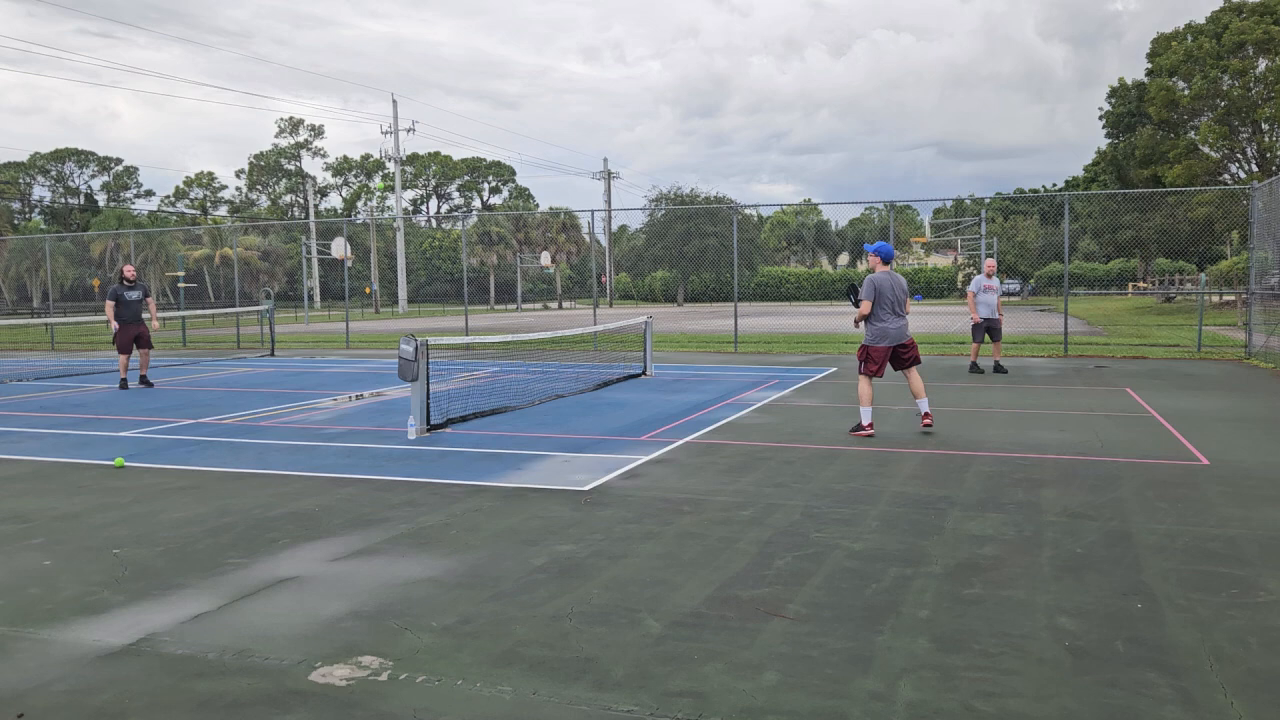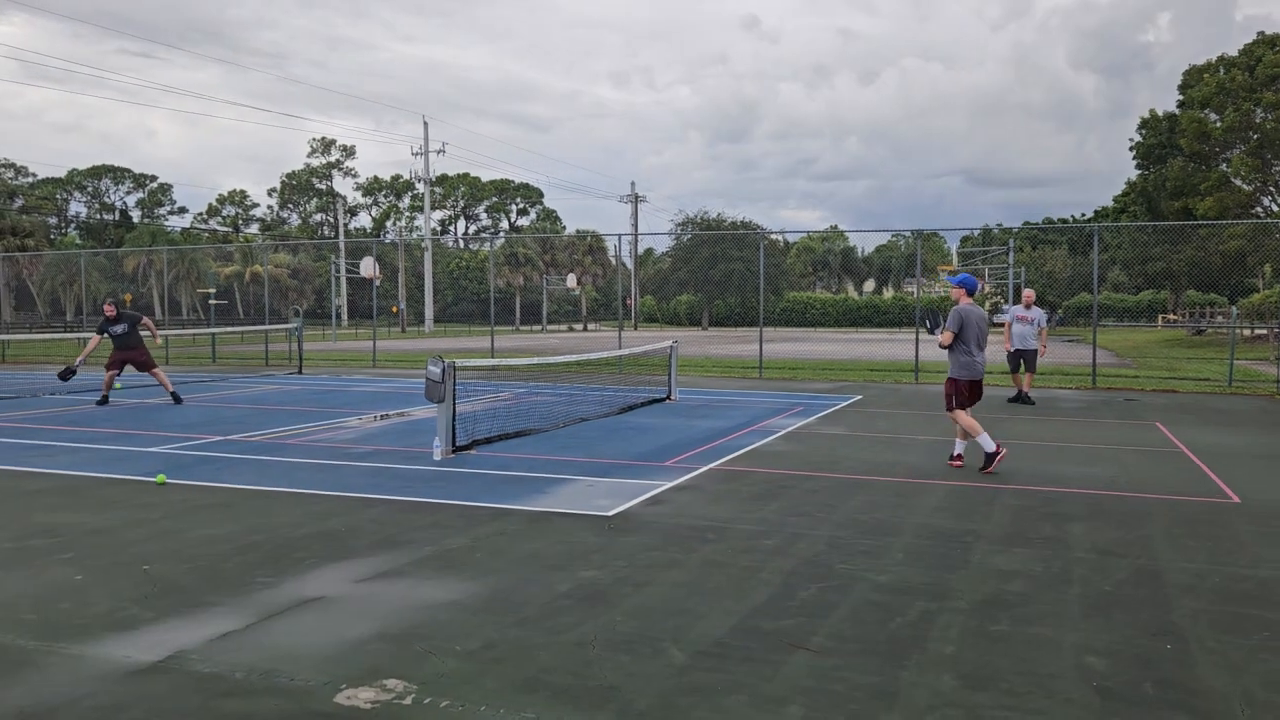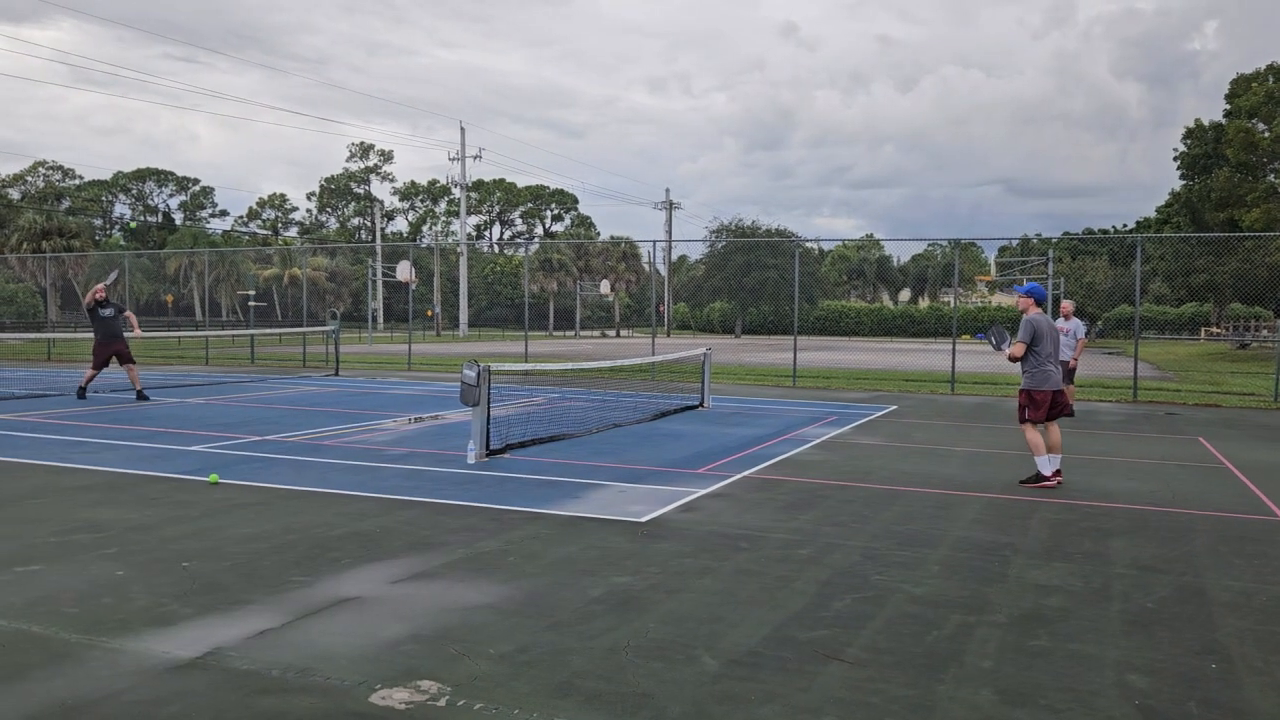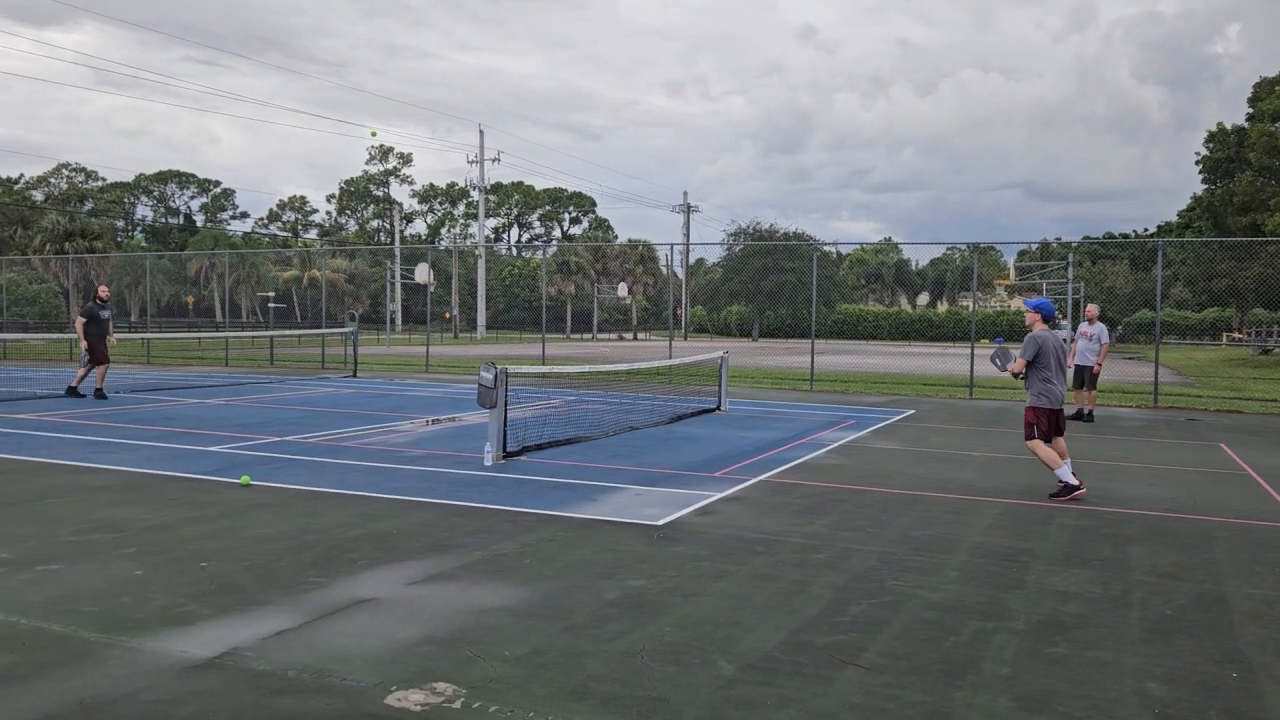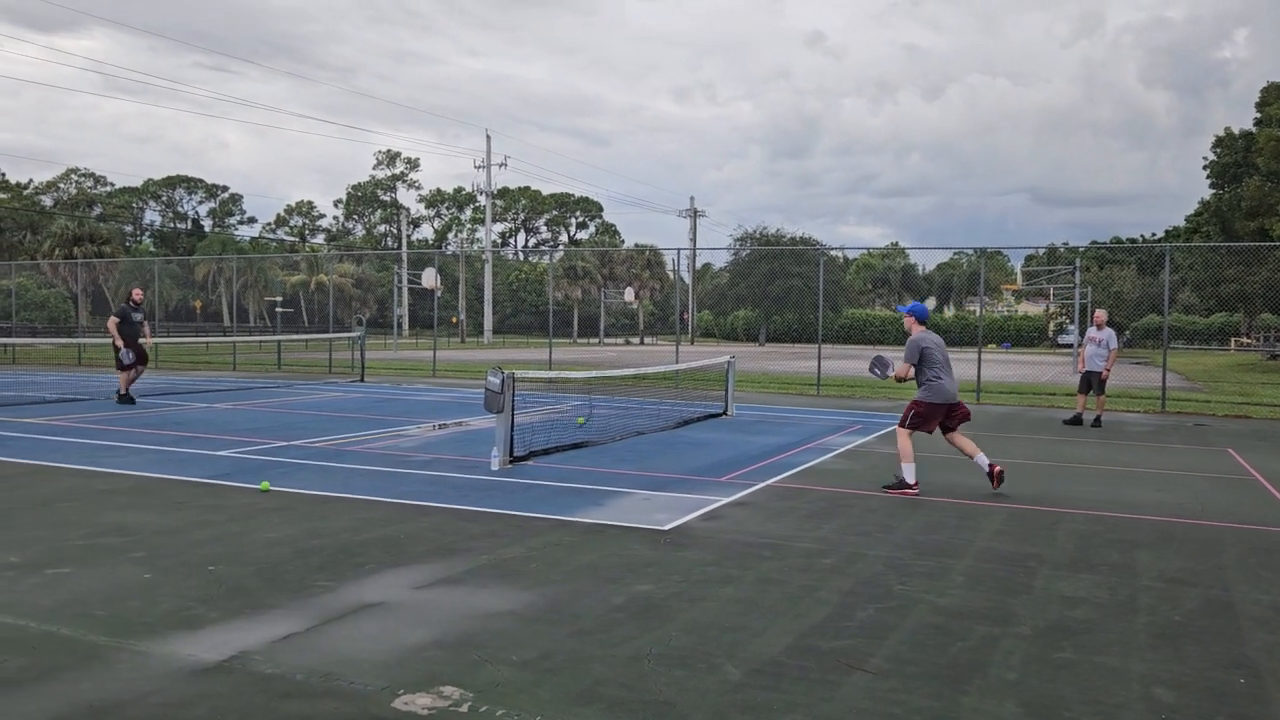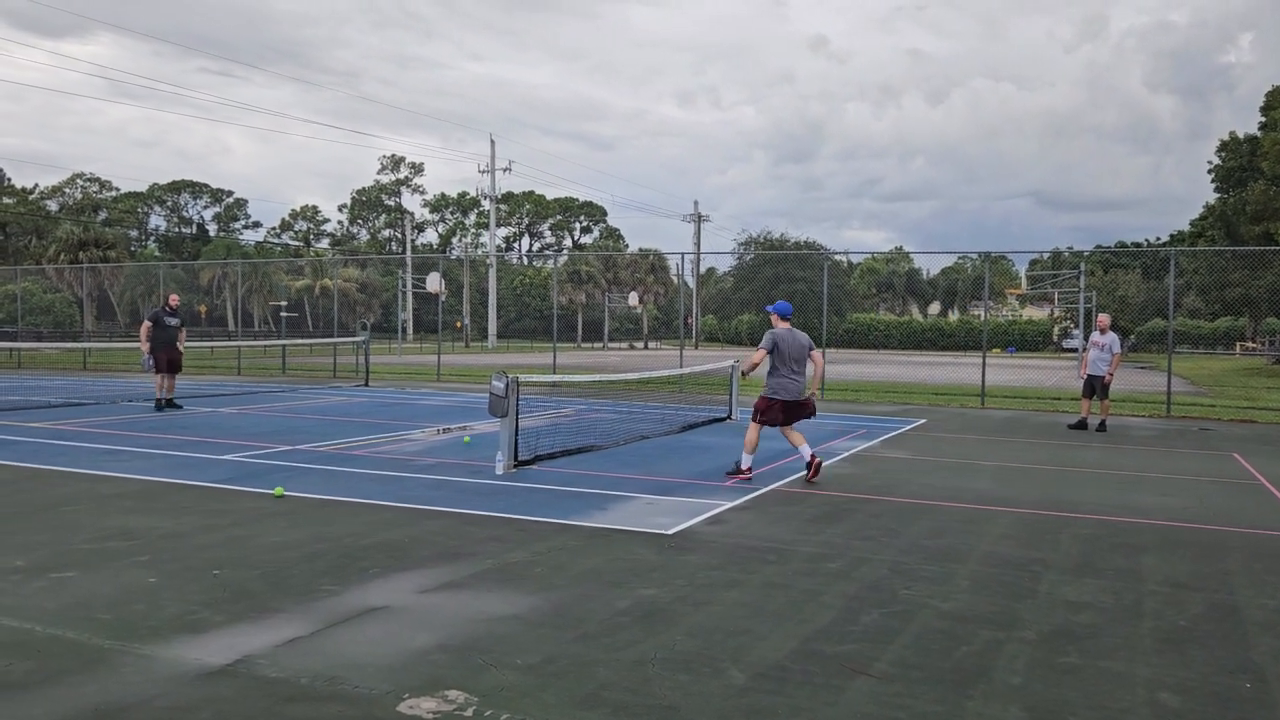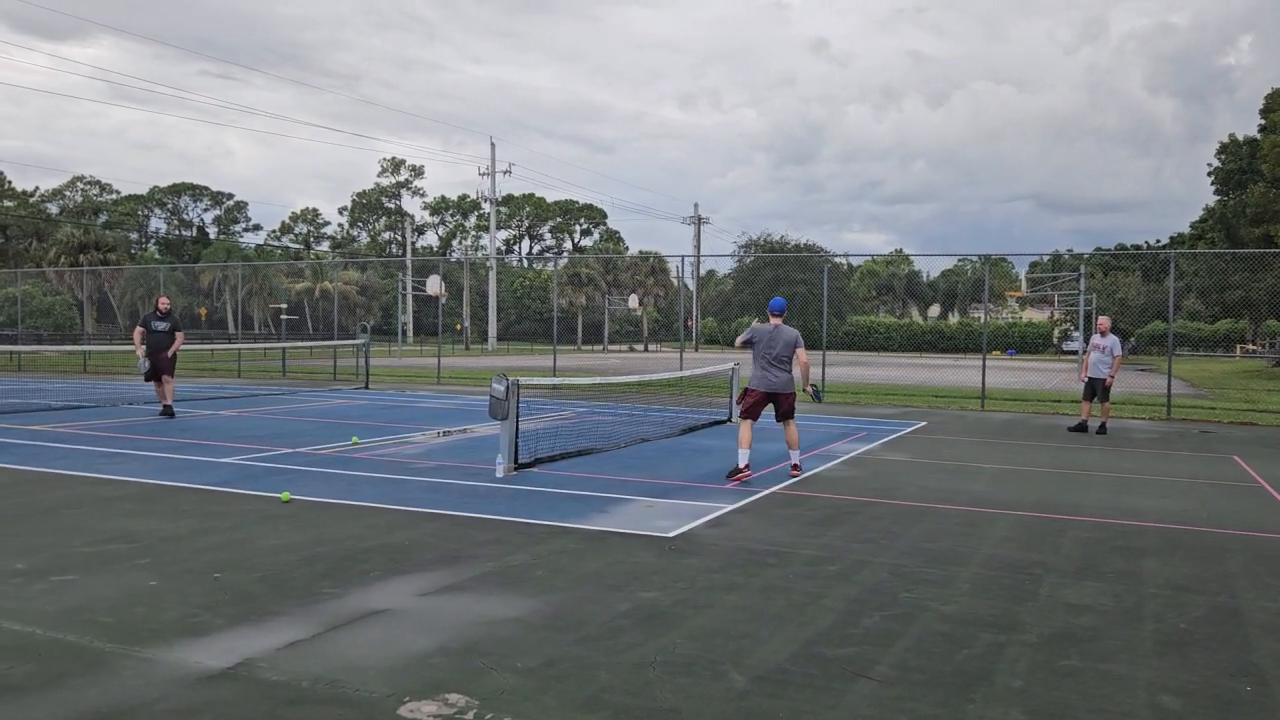
dt=0.7s
person 1, frame 1
left shoulder: (872, 280)
right shoulder: (901, 280)
left elbow: (865, 310)
right elbow: (907, 309)
left wrist: (857, 319)
left hip: (877, 338)
right hip: (901, 335)
left knee: (865, 378)
right knee: (911, 372)
left ankle: (866, 424)
right ankle: (926, 413)
person 1, frame 2
left shoulder: (958, 311)
right shoulder: (982, 313)
left elbow: (945, 341)
left wrist: (940, 340)
left hip: (961, 371)
right hip: (976, 369)
left knee: (956, 413)
right knee: (962, 410)
left ankle: (992, 449)
right ankle: (958, 454)
person 1, frame 3
left shoulder: (1029, 321)
right shoulder: (1049, 322)
left elbow: (1018, 352)
left wrist: (1009, 353)
right wrist: (1016, 353)
left hip: (1036, 382)
right hip: (1054, 381)
left knee: (1029, 426)
right knee: (1051, 424)
left ankle: (1045, 474)
right ankle: (1054, 470)
person 1, frame 4
left shoulder: (1034, 338)
right shoulder: (1057, 339)
left elbow: (1016, 368)
left wrist: (1017, 371)
right wrist: (1027, 372)
left hip: (1040, 399)
right hip: (1056, 397)
left knee: (1035, 443)
right knee: (1054, 437)
left ankle: (1073, 484)
right ankle: (1067, 473)
person 1, frame 5
left shoulder: (915, 341)
right shoulder: (935, 338)
left elbow: (902, 372)
left wrist: (898, 376)
right wrist: (908, 375)
left hip: (931, 396)
right hip: (949, 394)
left knee: (903, 432)
right knee: (953, 436)
left ankle: (909, 482)
right ankle: (991, 468)
person 1, frame 6
left shoulder: (773, 335)
right shoulder: (804, 337)
left elbow: (757, 359)
right elbow: (819, 362)
left wrist: (745, 371)
right wrist: (813, 389)
left hip: (776, 392)
right hip: (797, 394)
left knee: (754, 426)
right knee: (787, 428)
left ankle: (744, 468)
right ankle: (810, 458)
person 1, frame 7
left shoulder: (756, 330)
right shoulder: (793, 334)
left elbow: (738, 343)
right elbow: (804, 361)
right wrist: (806, 384)
left hip: (759, 385)
right hip: (785, 386)
left knee: (746, 422)
right knee: (789, 423)
left ankle: (743, 466)
right ankle: (795, 464)
